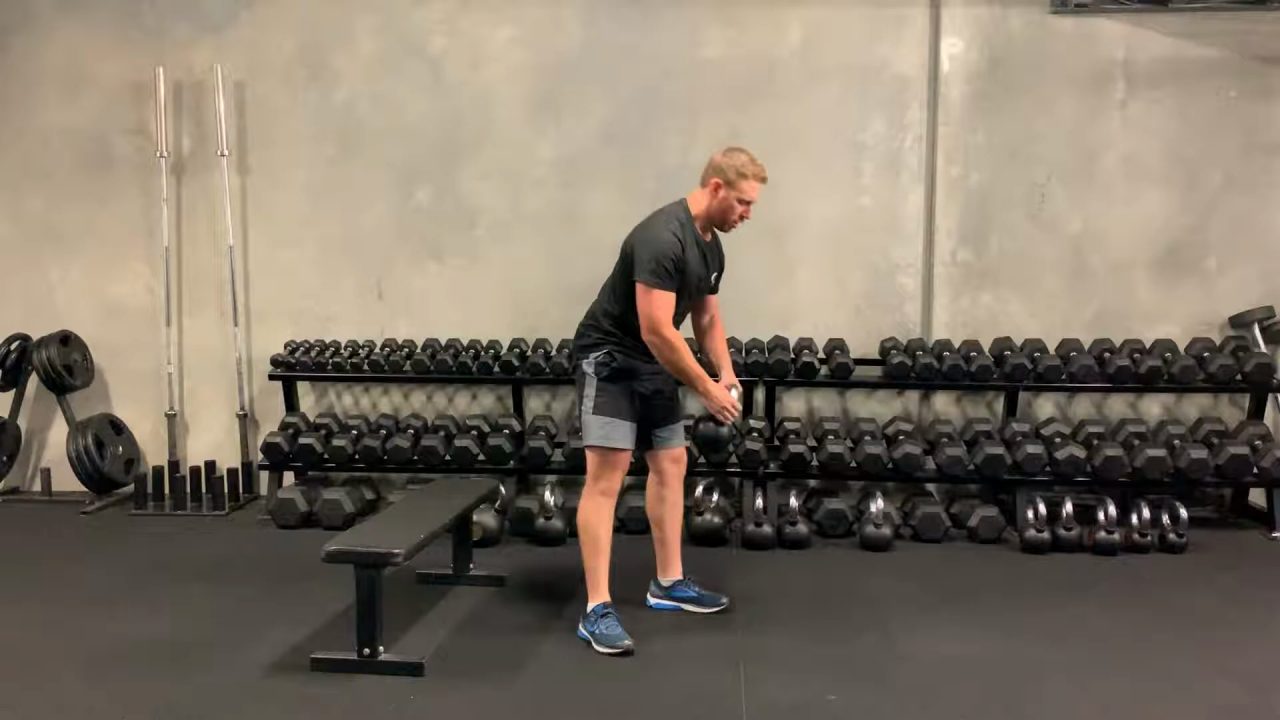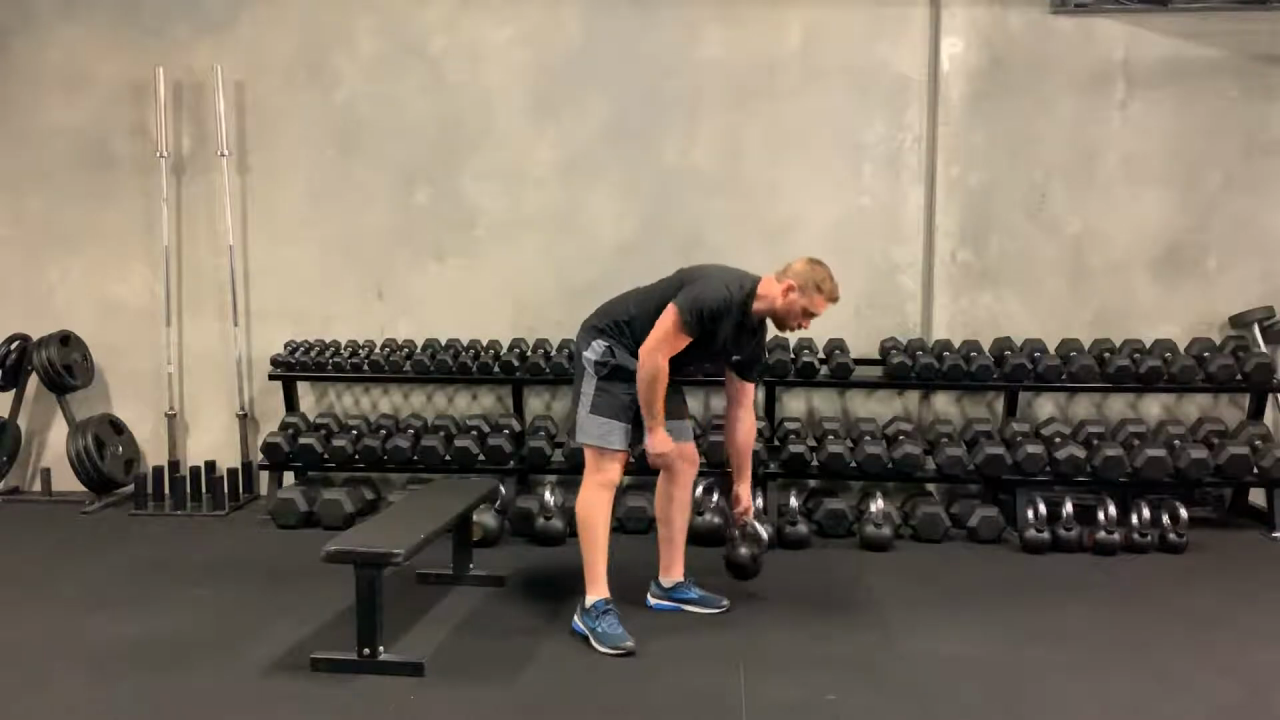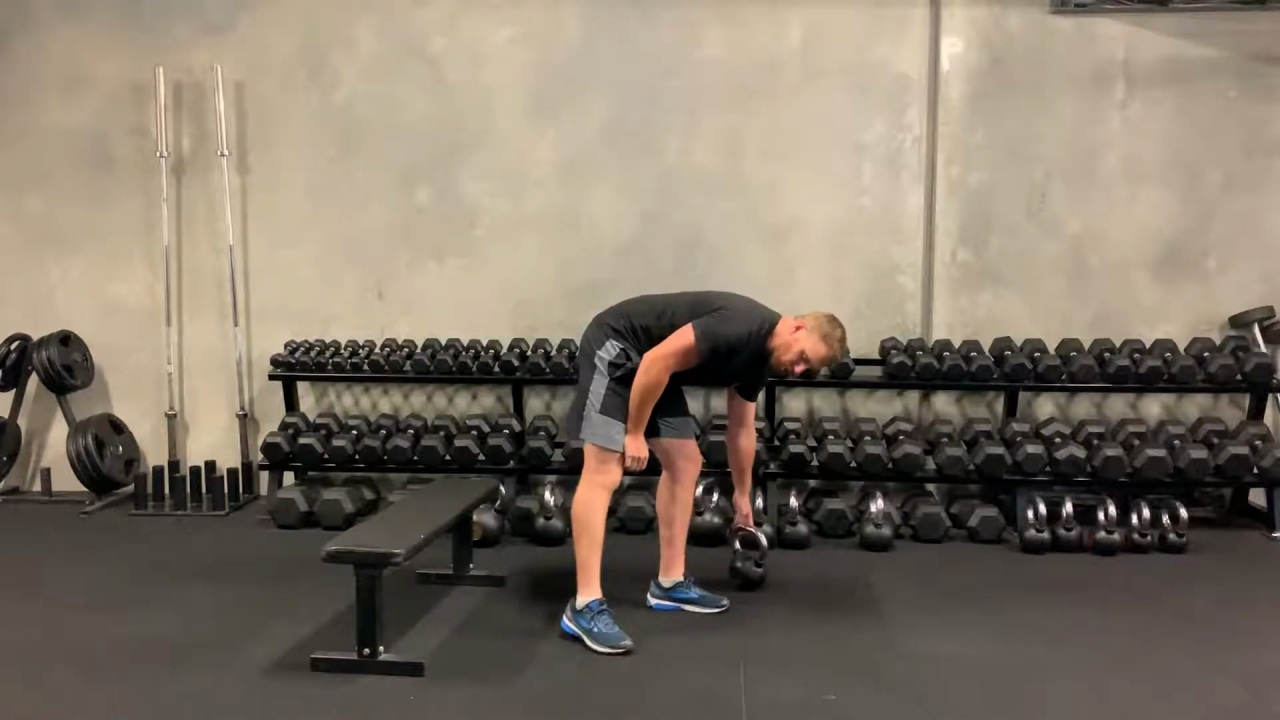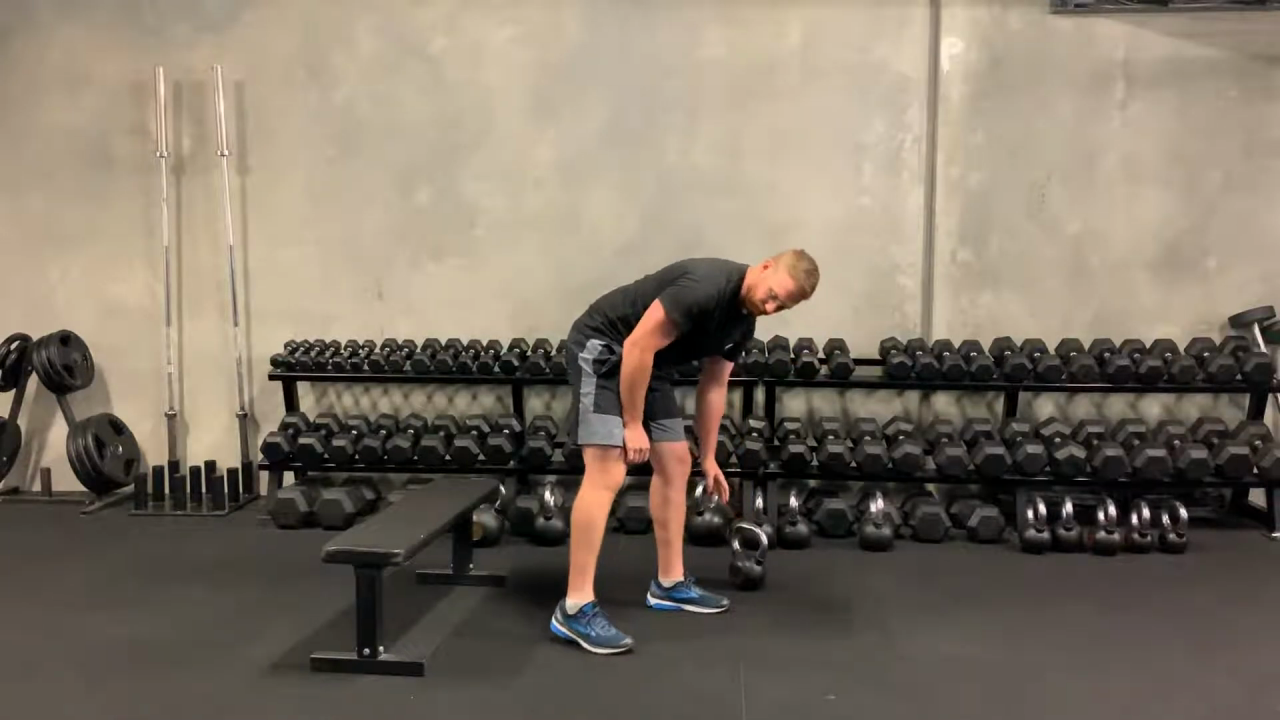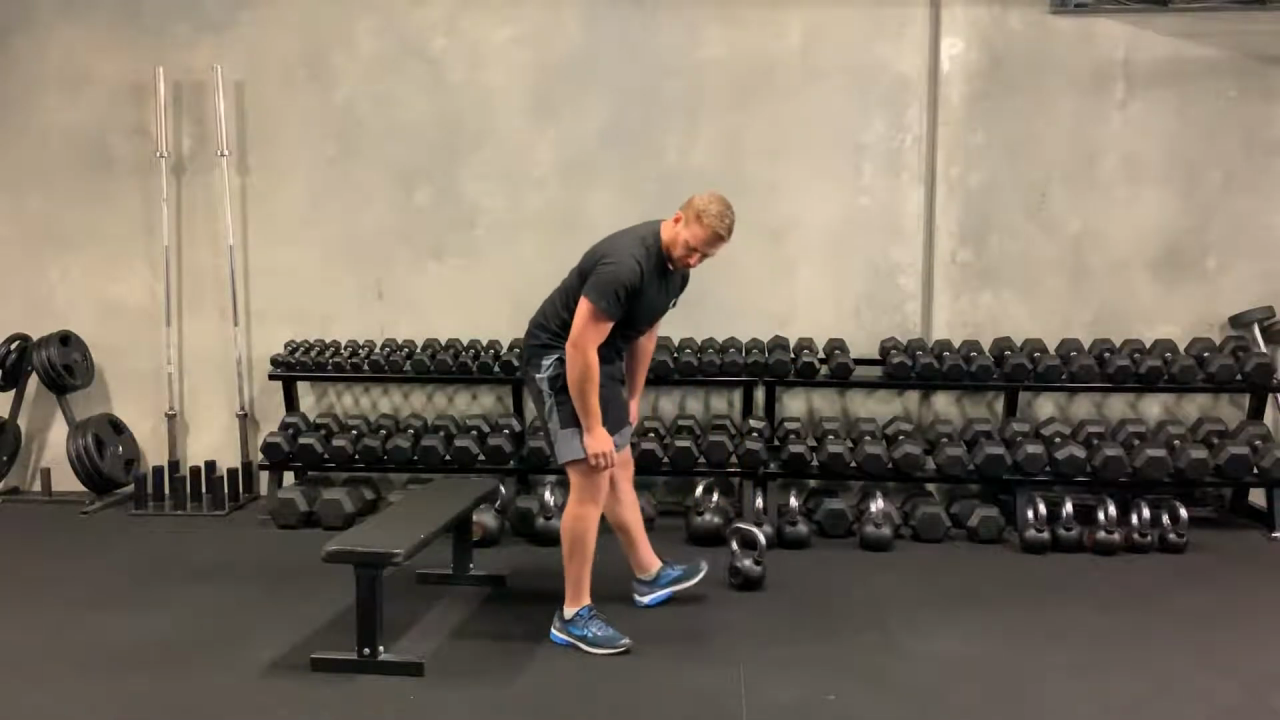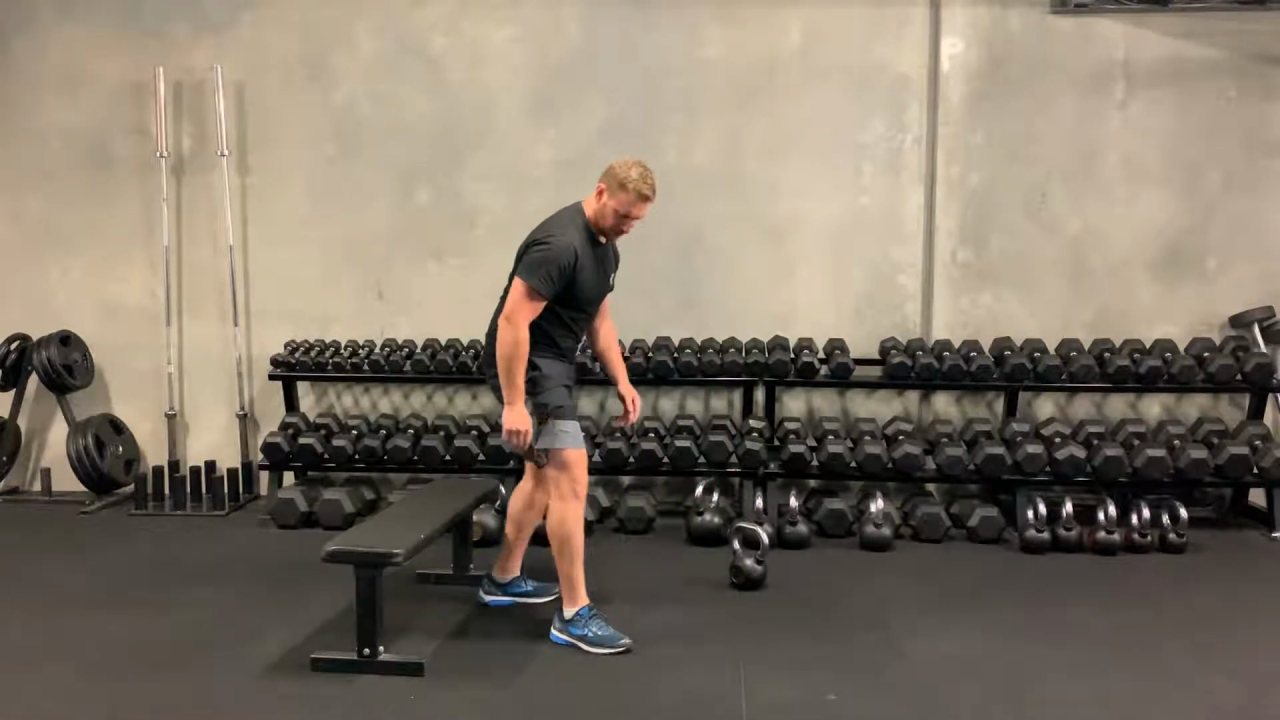
dt=0.4s
person 1, frame 1
left shoulder: (711, 246)
right shoulder: (662, 239)
left elbow: (707, 317)
right elbow: (657, 332)
left wrist: (727, 377)
right wrist: (705, 390)
left hip: (651, 365)
right hip: (609, 359)
left knee: (671, 465)
right knee: (606, 477)
left ankle: (668, 582)
right ankle: (597, 608)
person 1, frame 2
left shoulder: (751, 333)
right shoulder: (718, 294)
left elbow: (742, 410)
right elbow: (654, 352)
left wrist: (742, 484)
right wrist: (654, 428)
left hip: (650, 367)
right hip: (610, 352)
left knee: (683, 463)
right knee: (604, 474)
left ankle: (669, 583)
right ankle: (594, 604)
person 1, frame 3
left shoulder: (757, 360)
right shoulder: (738, 327)
left elbow: (742, 429)
right elbow: (657, 361)
left wrist: (742, 497)
right wrist: (634, 433)
left hip: (650, 365)
right hip: (616, 347)
left knee: (686, 463)
right knee: (604, 474)
left ankle: (669, 583)
right ankle: (585, 605)
person 1, frame 4
left shoulder: (743, 321)
right shoulder: (705, 287)
left elbow: (714, 386)
right elbow: (638, 347)
left wrist: (708, 456)
right wrist: (633, 425)
left hip: (645, 365)
right hip: (604, 348)
left knee: (676, 465)
right knee: (608, 474)
left ankle: (670, 583)
right ankle: (576, 608)
person 1, frame 5
left shoulder: (675, 269)
right shoulder: (623, 263)
left elbow: (643, 333)
right elbow: (578, 347)
left wrist: (632, 396)
right wrist: (592, 429)
left hip: (601, 362)
right hip: (558, 361)
left knee: (620, 471)
right knee: (592, 482)
left ankle: (649, 573)
right ankle: (574, 615)
person 1, frame 6
left shoulder: (604, 247)
right shoulder: (559, 244)
left elbow: (599, 318)
right elbow: (512, 323)
left wrist: (622, 381)
right wrist: (514, 405)
left hip: (552, 363)
right hip: (526, 366)
left knee: (544, 472)
right knee: (571, 478)
left ankle: (504, 577)
right ankle: (575, 614)
